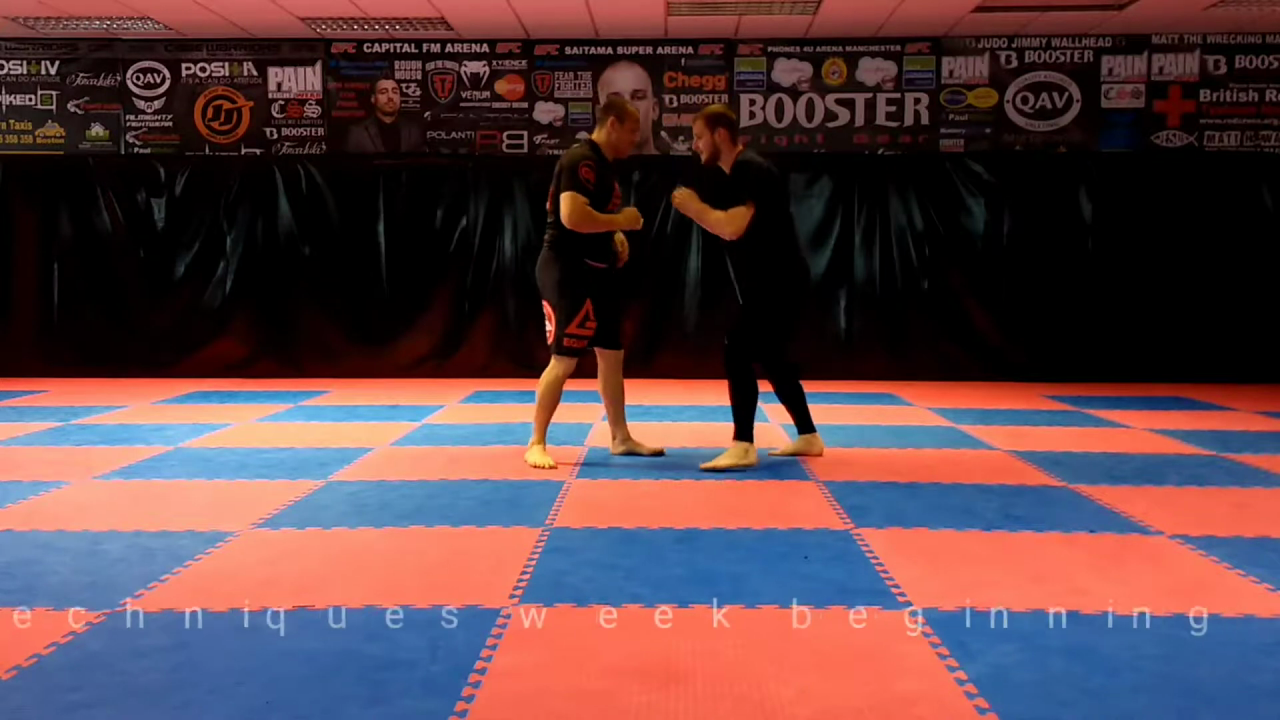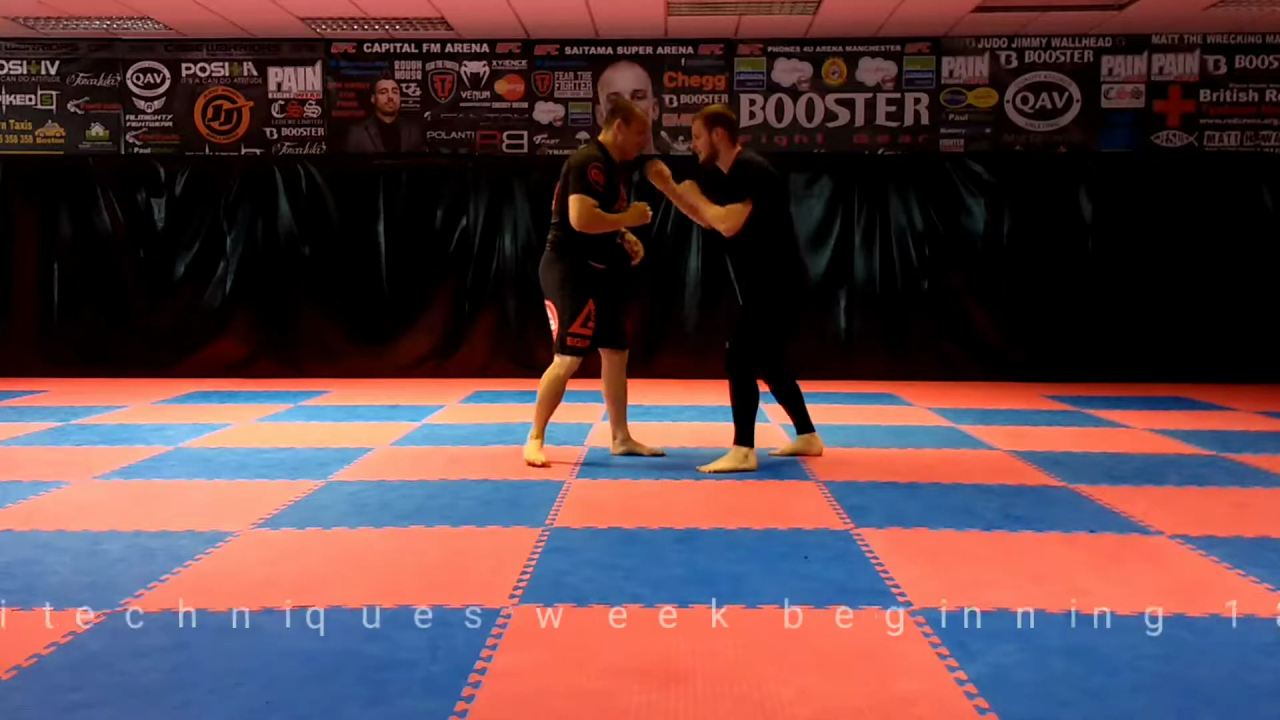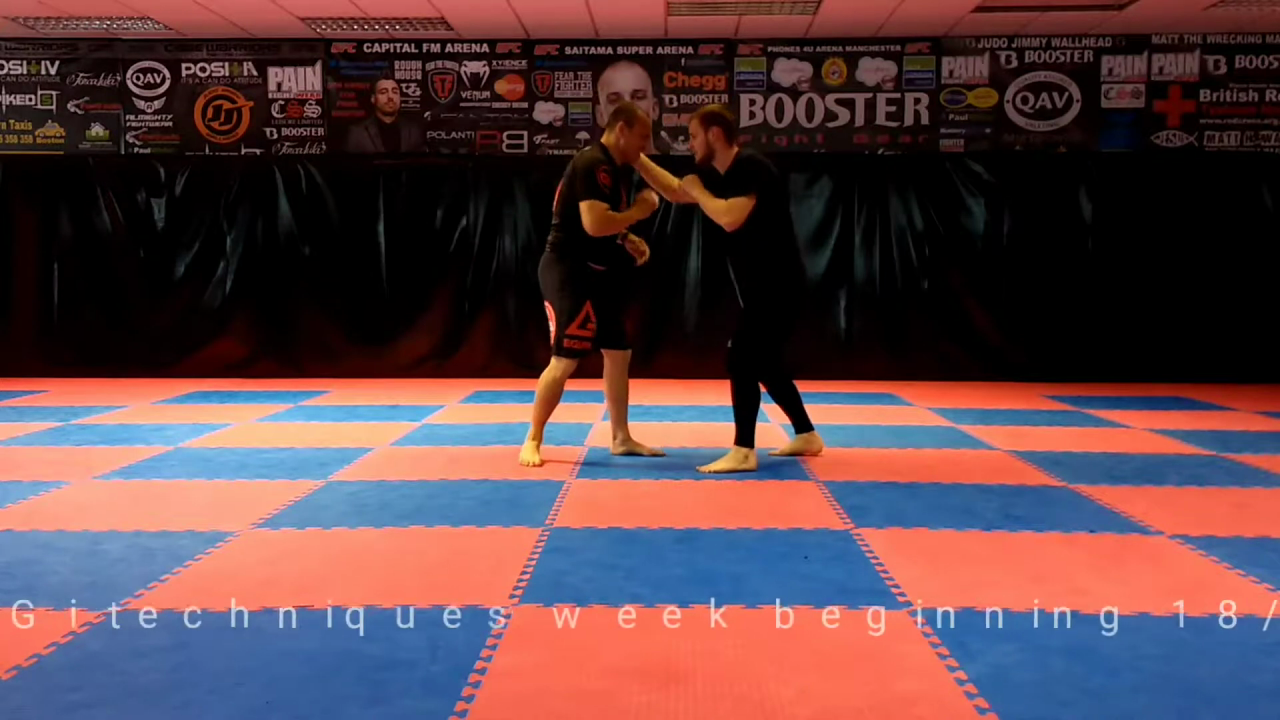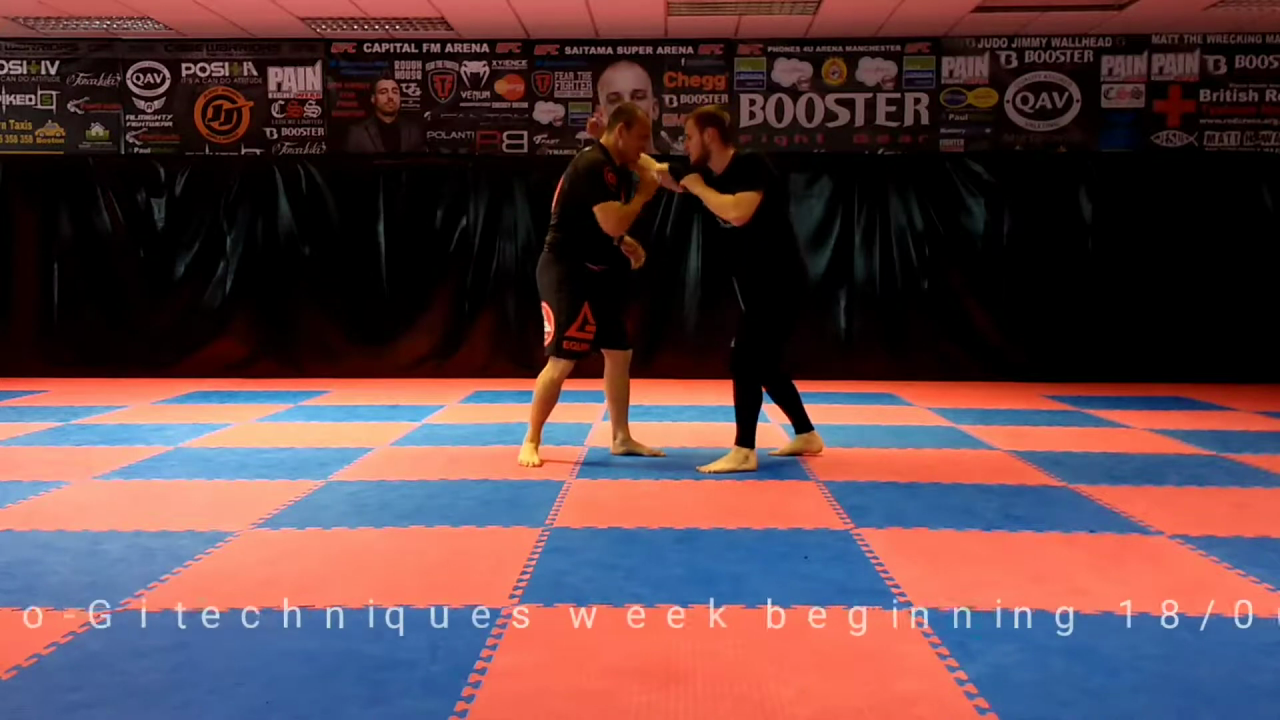
dt=0.1s
person 1, frame 1
left shoulder: (605, 164)
right shoulder: (582, 161)
right elbow: (572, 217)
left wrist: (615, 237)
right wrist: (621, 221)
left hip: (593, 270)
right hip: (566, 270)
left knee: (612, 354)
right knee: (564, 360)
left ankle: (620, 438)
right ankle: (536, 443)
person 1, frame 2
left shoulder: (614, 166)
right shoulder: (589, 162)
right elbow: (581, 220)
left wrist: (626, 238)
right wrist: (631, 218)
left hip: (599, 271)
right hip: (568, 269)
left knee: (615, 354)
right knee: (569, 358)
left ankle: (621, 437)
right ankle: (535, 438)
person 1, frame 3
left shoulder: (618, 168)
right shoulder: (593, 165)
right elbow: (594, 224)
left wrist: (630, 240)
right wrist: (638, 211)
left hip: (599, 271)
right hip: (568, 270)
left knee: (619, 354)
right knee: (565, 361)
left ankle: (621, 438)
right ankle: (532, 439)
person 1, frame 4
left shoulder: (613, 166)
right shoulder: (596, 166)
right elbow: (612, 223)
left wrist: (626, 242)
right wrist: (645, 191)
left hip: (596, 272)
right hip: (566, 271)
left knee: (619, 354)
right knee: (562, 361)
left ankle: (621, 437)
right ankle: (531, 441)
person 2, frame 1
left shoulder: (751, 170)
right shoulder: (734, 174)
left elbow: (733, 227)
right elbow: (726, 231)
left wrist: (694, 205)
right wrist: (694, 207)
left hip: (777, 284)
right hip: (771, 284)
left knee: (737, 355)
right knee: (773, 359)
left ankle: (743, 446)
right ankle: (808, 437)
person 2, frame 2
left shoulder: (751, 170)
right shoulder: (724, 176)
left elbow: (729, 224)
right elbow: (704, 217)
left wrist: (696, 196)
right wrist: (661, 179)
left hip: (776, 284)
right hip: (763, 286)
left knee: (739, 356)
right knee: (769, 361)
left ankle: (743, 451)
right ankle: (808, 436)
person 2, frame 3
left shoulder: (753, 167)
right shoulder: (718, 174)
left elbow: (731, 218)
right elbow: (676, 193)
left wrist: (698, 191)
right wrist: (636, 160)
left hip: (776, 284)
right hip: (761, 285)
left knee: (741, 357)
right knee: (764, 362)
left ankle: (743, 451)
right ankle: (807, 436)
person 2, frame 4
left shoulder: (751, 165)
right shoulder: (708, 176)
left elbow: (737, 214)
left wrist: (700, 189)
left hip: (777, 284)
right hip: (756, 287)
left knee: (744, 358)
right knee: (765, 363)
left ankle: (744, 452)
right ankle: (806, 435)
